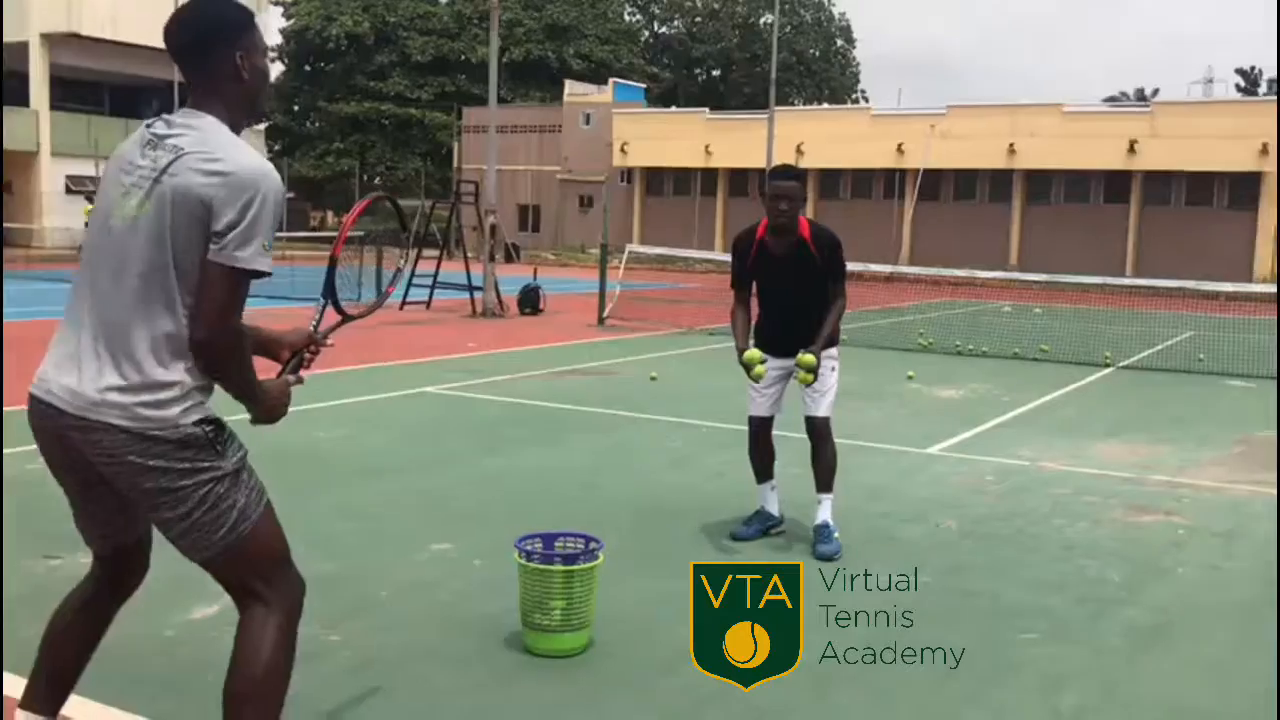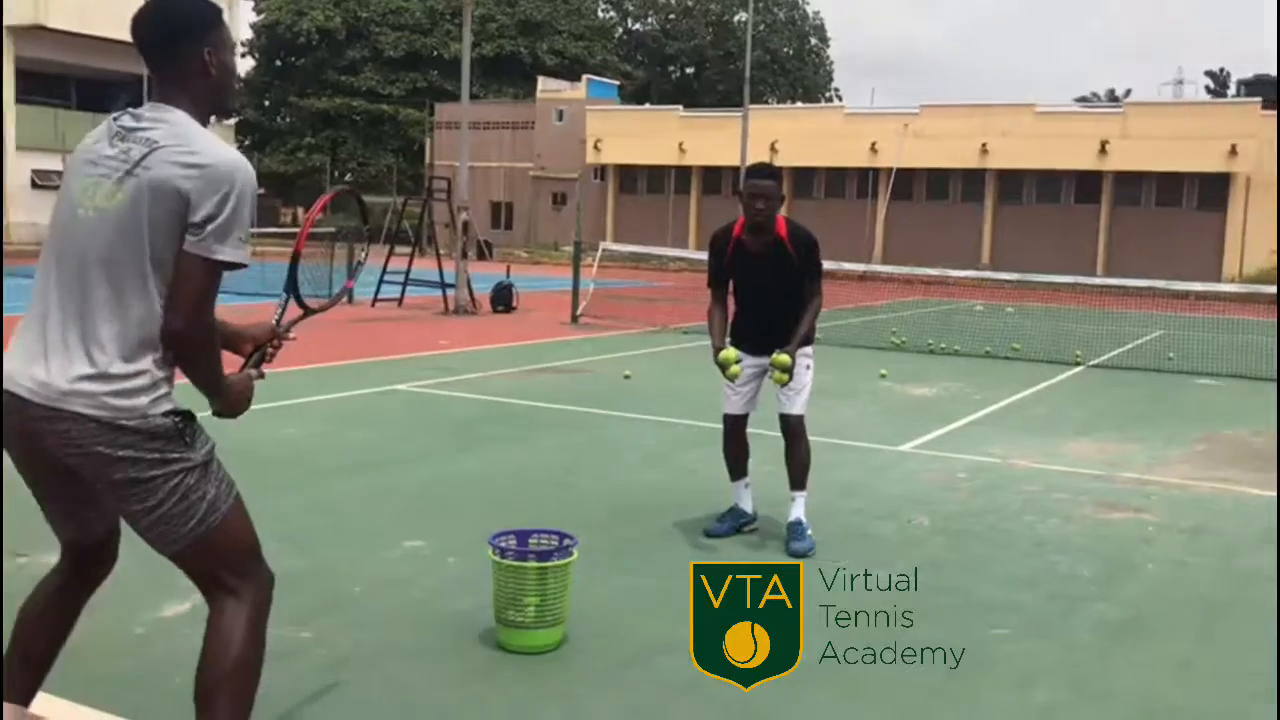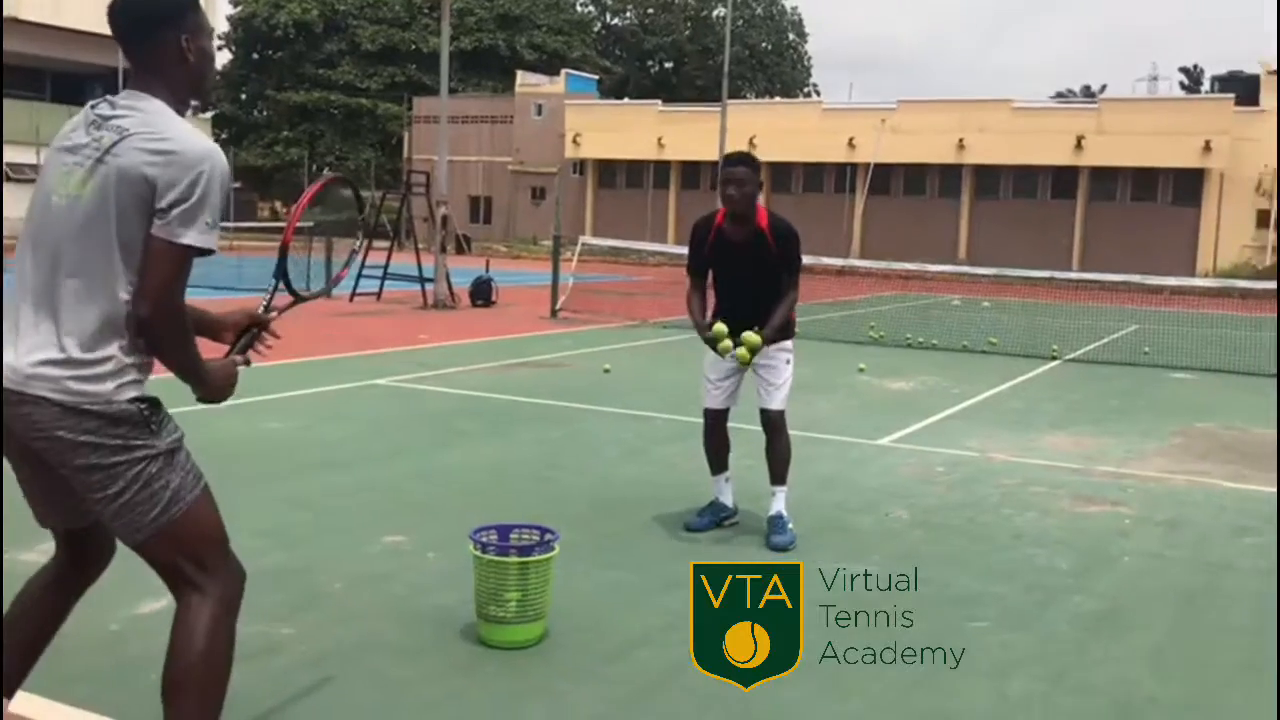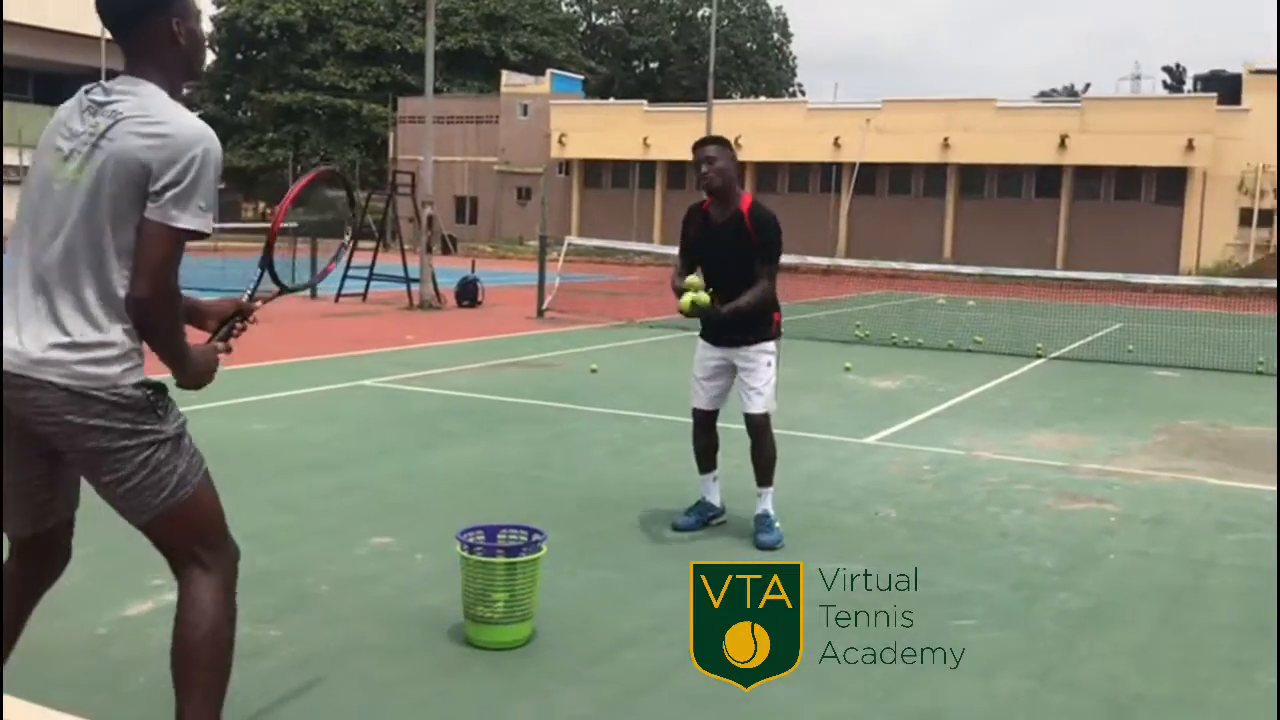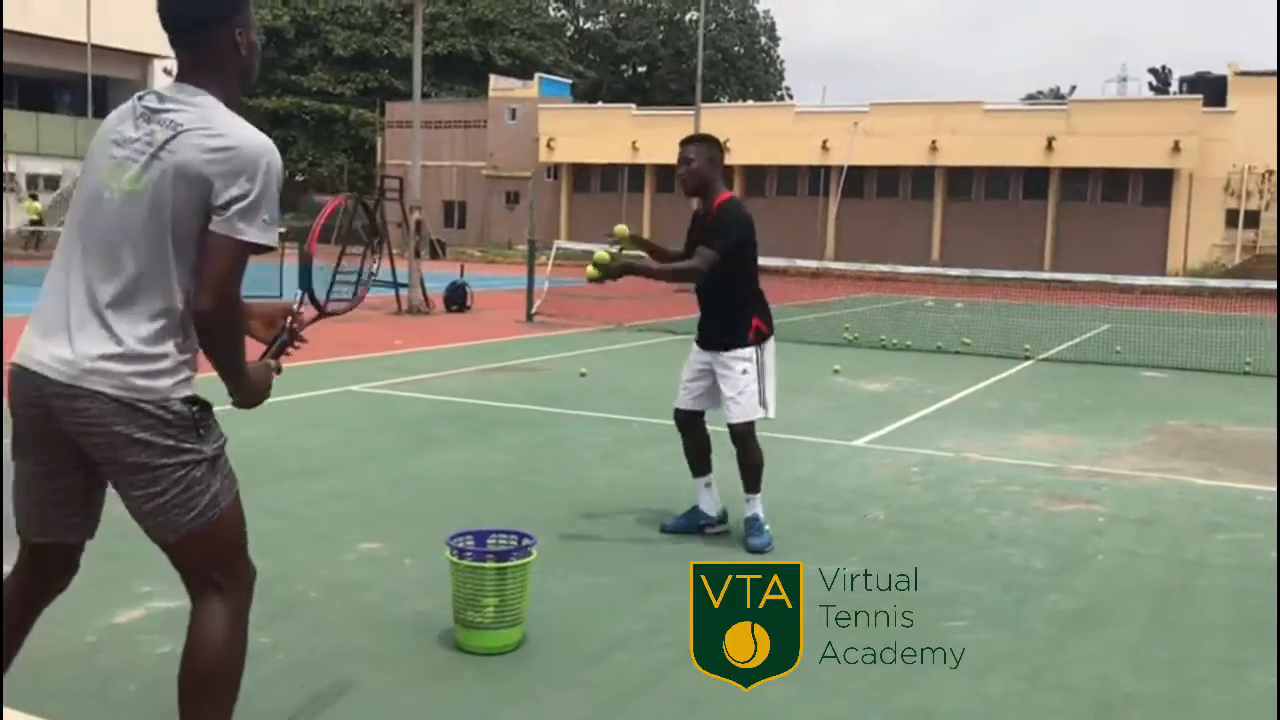
dt=0.3s
person 1, frame 1
left shoulder: (139, 147)
right shoulder: (247, 174)
right elbow: (210, 332)
left wrist: (268, 341)
right wrist: (258, 396)
left hip: (58, 401)
right hip: (149, 422)
left knee: (117, 567)
right knee: (274, 593)
person 1, frame 2
left shoulder: (102, 140)
right shoulder: (219, 167)
right elbow: (181, 323)
left wrist: (230, 335)
right wrist: (222, 390)
right hip: (116, 414)
left knee: (85, 560)
right knee: (242, 585)
person 1, frame 3
left shoulder: (82, 127)
right shoulder: (190, 153)
right elbow: (152, 308)
left wrist: (213, 322)
right wrist: (204, 375)
right hip: (90, 401)
left knee: (82, 550)
right knee: (211, 580)
person 1, frame 4
left shoulder: (75, 113)
right shoulder: (185, 138)
right elbow: (150, 289)
left wrist: (195, 311)
right wrist: (186, 362)
right hip: (87, 383)
right knee: (209, 563)
person 1, frame 5
left shoulder: (124, 119)
right shoulder: (245, 150)
right elbow: (209, 300)
left wrist: (242, 316)
right wrist: (241, 376)
right hip: (133, 395)
right knee: (225, 584)
person 2, frame 1
left shoulder: (824, 241)
right shoulder: (746, 243)
left elbow: (838, 298)
right elbow: (741, 301)
left wrist: (819, 345)
right wrist: (742, 346)
left hip: (817, 345)
right hip: (769, 347)
left knee: (818, 426)
right knee: (758, 424)
left ankle: (824, 519)
right ankle: (769, 510)
person 2, frame 2
left shoulder: (801, 240)
right shoulder: (723, 241)
left elbow: (814, 297)
right elbow: (718, 300)
left wrist: (795, 345)
right wrist: (718, 345)
left hip: (791, 345)
right hip: (744, 344)
left knee: (792, 423)
right knee: (732, 421)
left ankle: (798, 517)
right ankle: (742, 507)
person 2, frame 3
left shoulder: (781, 232)
right shoulder: (705, 230)
left elbow: (790, 291)
right elbow: (697, 286)
left wrist: (766, 334)
right wrist: (701, 324)
left hip: (771, 337)
right hip: (724, 338)
left knee: (773, 418)
right knee: (713, 416)
left ankle: (778, 511)
right ankle: (723, 501)
person 2, frame 4
left shoulder: (760, 219)
right shoulder: (694, 217)
left elbow: (765, 285)
right elbow: (684, 269)
left wrist: (727, 310)
right wrist: (682, 293)
left hip: (756, 336)
right hip: (712, 336)
left knee: (758, 421)
right knee: (702, 417)
left ankle: (765, 511)
right ankle: (710, 501)
person 2, frame 5
left shoulder: (731, 215)
right shoulder: (702, 215)
left elbow: (698, 268)
right elbow: (687, 260)
left wrist: (632, 270)
right wrist: (645, 246)
left hip: (743, 340)
right hip: (708, 338)
left knee: (741, 429)
right knee: (687, 417)
left ankle: (755, 515)
right ankle: (709, 508)
